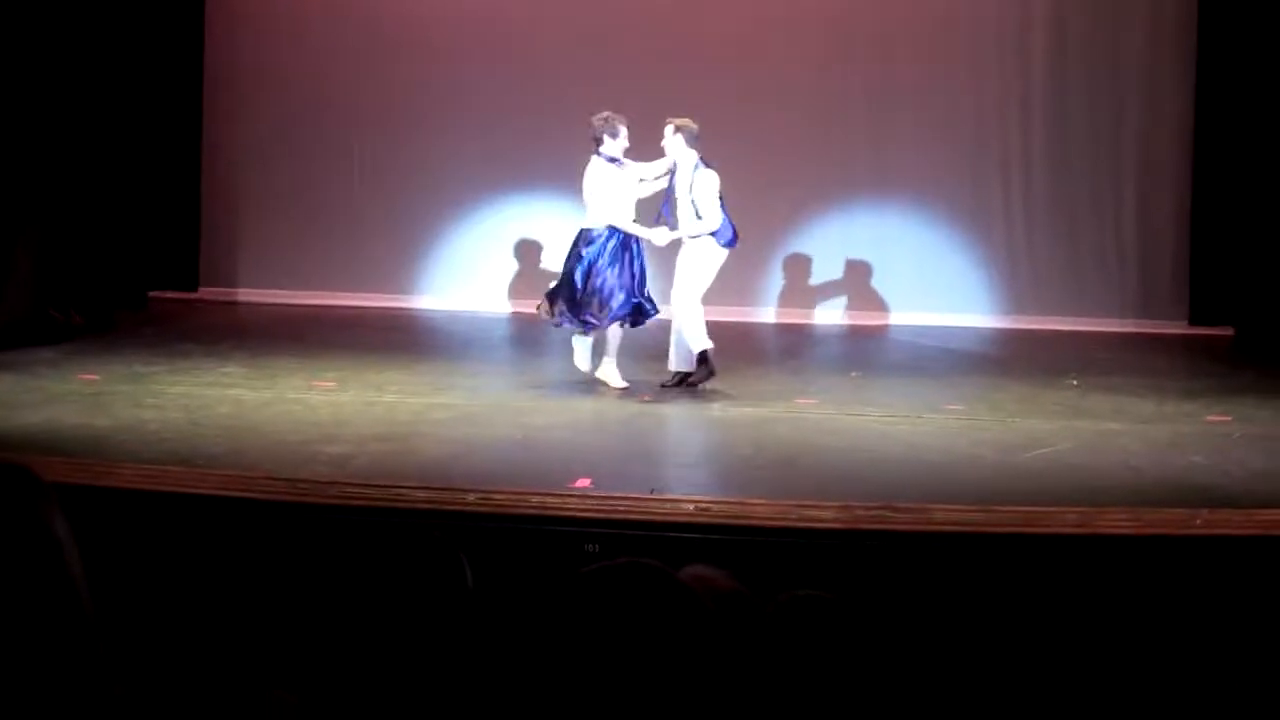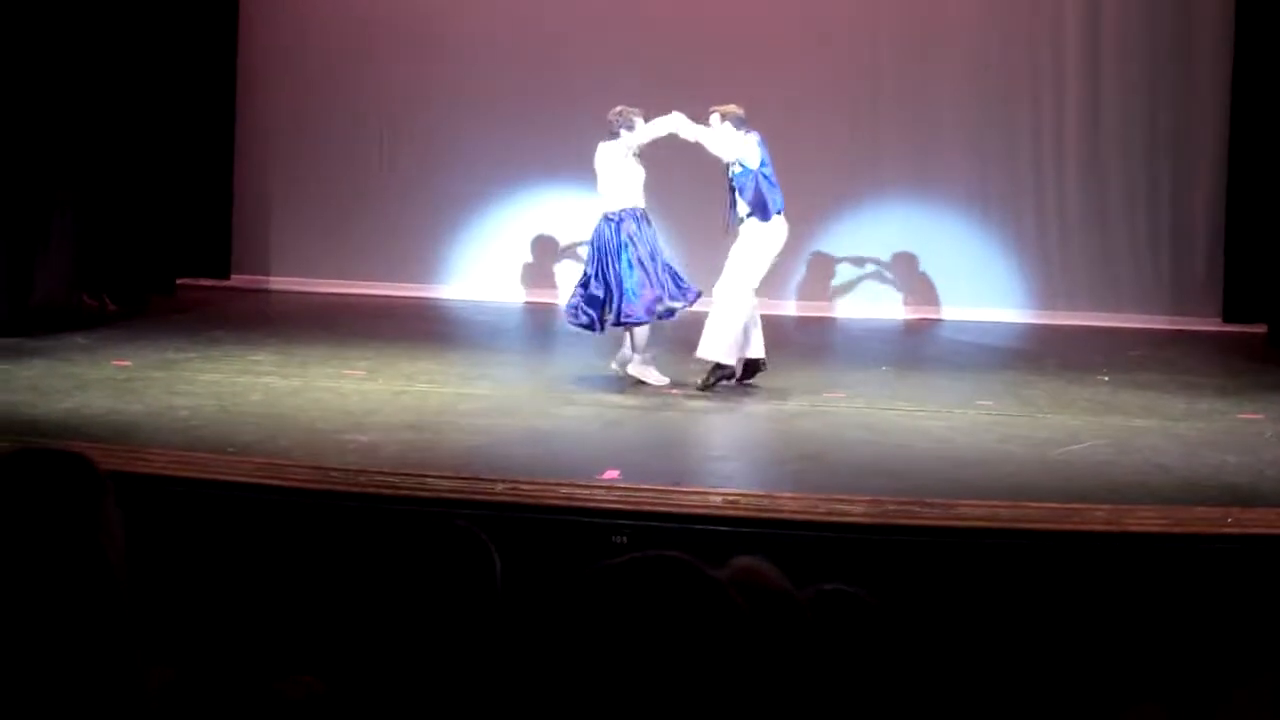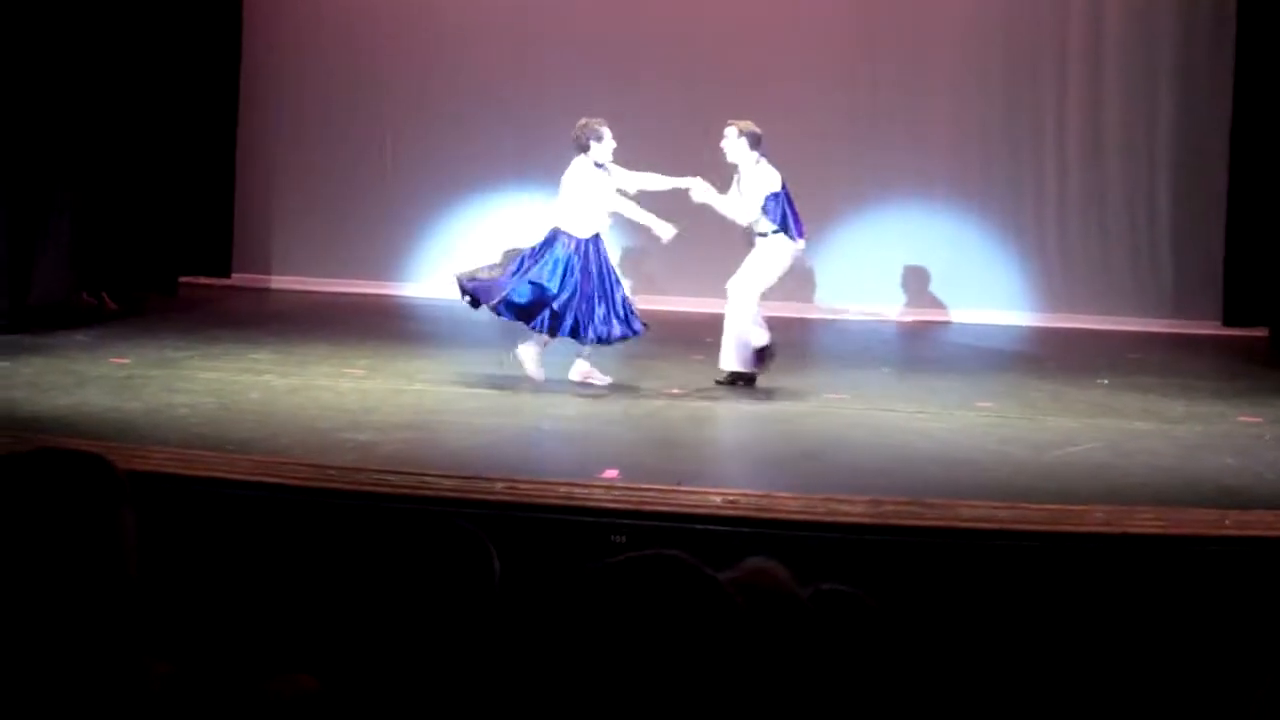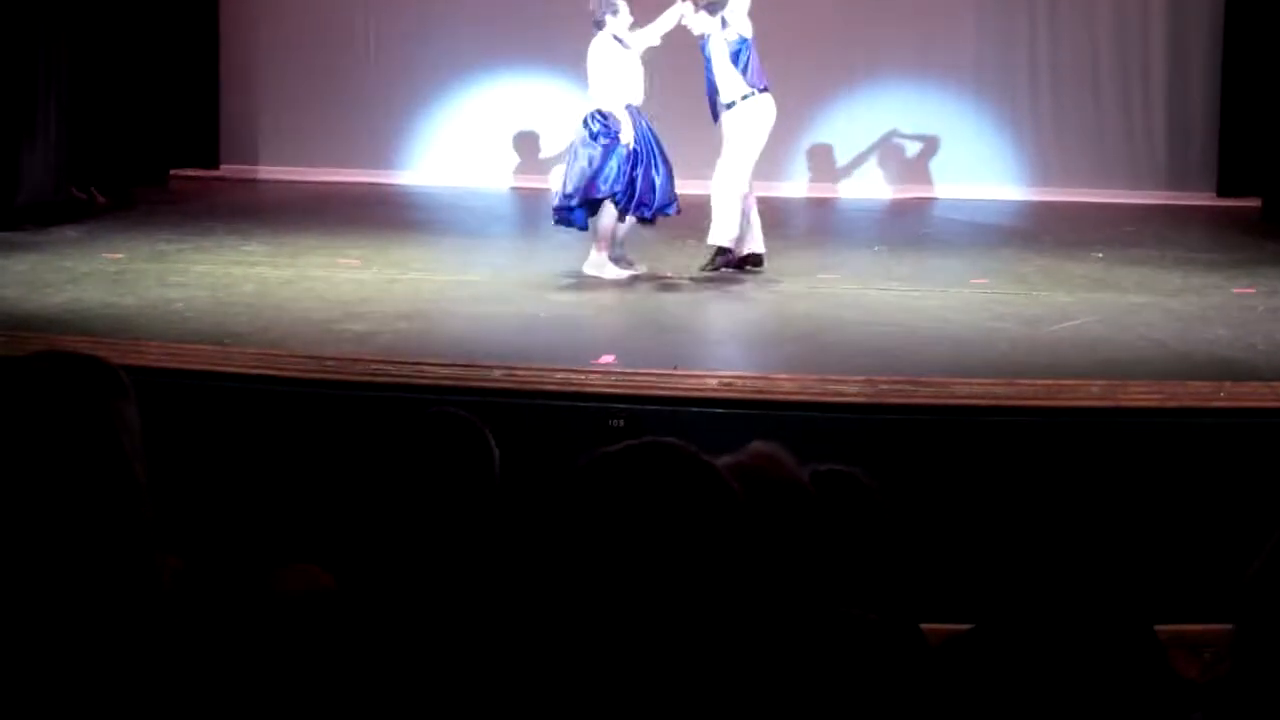
dt=1s
person 1, frame 1
left shoulder: (621, 165)
right shoulder: (597, 172)
left elbow: (650, 171)
right elbow: (612, 216)
right wrist: (649, 234)
left hip: (622, 239)
right hip: (602, 239)
left knee: (623, 301)
right knee: (610, 299)
left ankle: (609, 365)
right ankle: (583, 337)
person 1, frame 2
left shoulder: (623, 153)
right shoulder: (608, 151)
right elbow: (639, 138)
right wrist: (670, 123)
left hip: (632, 227)
right hip: (623, 227)
left knee: (638, 293)
right knee: (643, 293)
left ankle: (627, 355)
right ankle: (640, 362)
person 1, frame 3
left shoulder: (604, 170)
right shoulder: (580, 172)
left elbow: (639, 180)
right elbow: (614, 203)
left wrist: (681, 183)
right wrist: (655, 222)
left hip: (589, 246)
right hip: (569, 246)
left knee: (602, 305)
right knee: (560, 307)
left ankle: (582, 366)
right ankle: (531, 348)
person 1, frame 4
left shoulder: (625, 43)
right shoulder: (603, 47)
left elbow: (660, 26)
right elbow: (604, 89)
right wrist: (625, 122)
left hip: (625, 122)
right hip: (611, 123)
left knee: (637, 193)
right knee: (620, 191)
left ankle: (613, 252)
right ankle: (598, 257)
person 2, frame 1
left shoulder: (705, 176)
right shoulder: (680, 166)
left elbow: (712, 222)
left wrist: (674, 233)
left hip: (709, 244)
right hip: (690, 242)
left knee: (685, 298)
right knee: (679, 303)
left ankle: (702, 355)
right ankle: (684, 367)
person 2, frame 2
left shoulder: (749, 142)
right shoulder: (740, 146)
left elbow: (728, 152)
right elbow: (723, 148)
left wrist: (697, 132)
right wrist: (697, 133)
left hip: (763, 228)
right hip: (758, 229)
left knee: (730, 292)
right knee: (741, 292)
left ankle: (724, 360)
right ankle: (753, 357)
person 2, frame 3
left shoulder: (763, 174)
right shoulder: (743, 174)
left elbow: (744, 217)
right elbow: (731, 206)
left wrist: (711, 197)
right wrist: (709, 197)
left hip: (782, 242)
right hip: (766, 242)
left knee: (738, 289)
right knee: (739, 299)
left ankle: (761, 343)
right ankle: (743, 368)
person 2, frame 4
left shoulder: (734, 23)
right shoulder: (710, 41)
left hip: (753, 109)
right hip: (736, 113)
left knee: (729, 176)
right knee: (733, 180)
left ankle: (725, 245)
right ankle: (750, 251)
